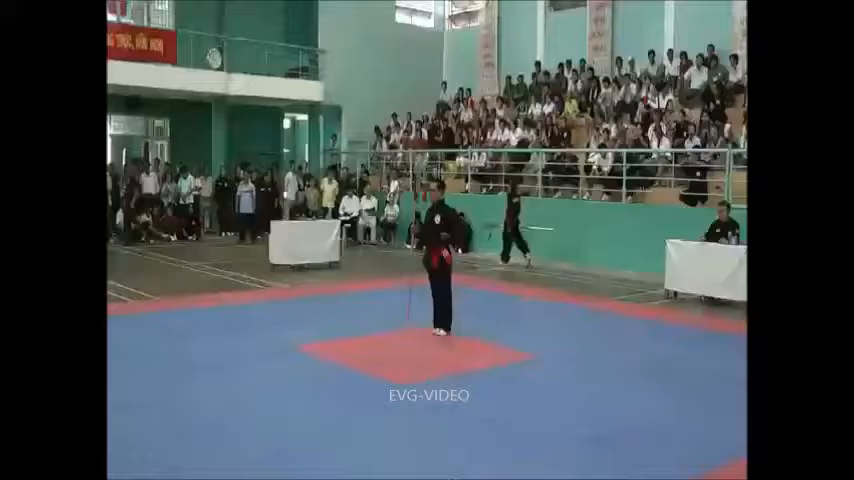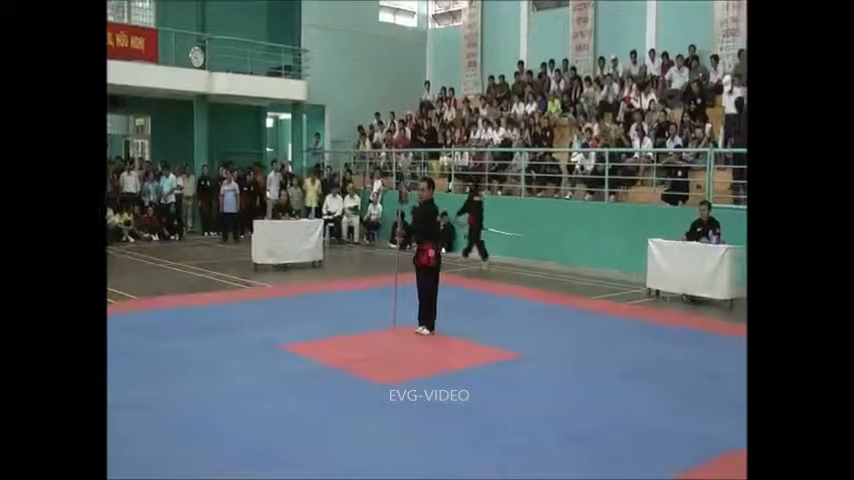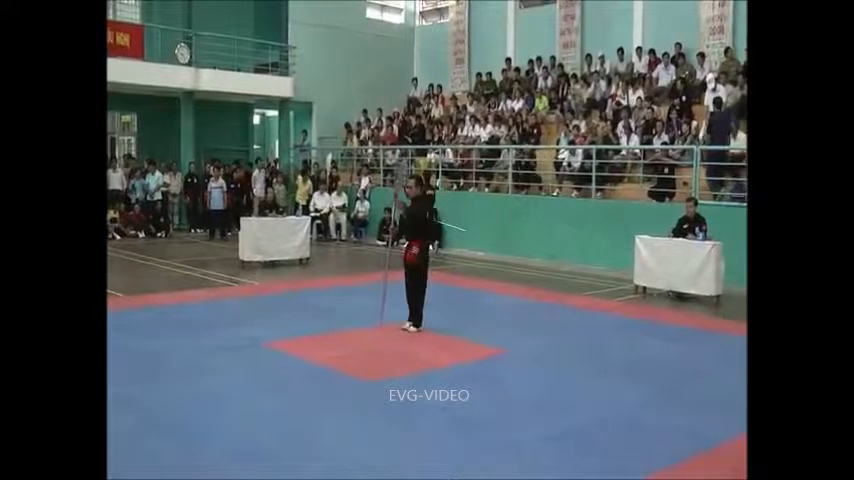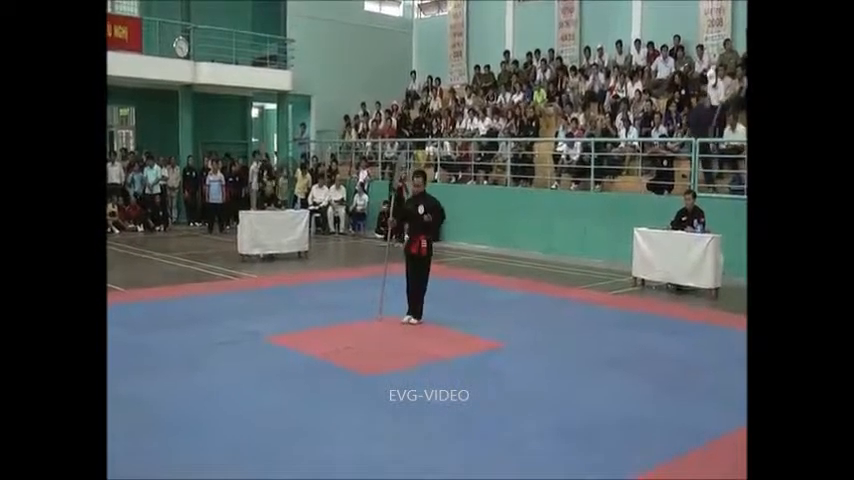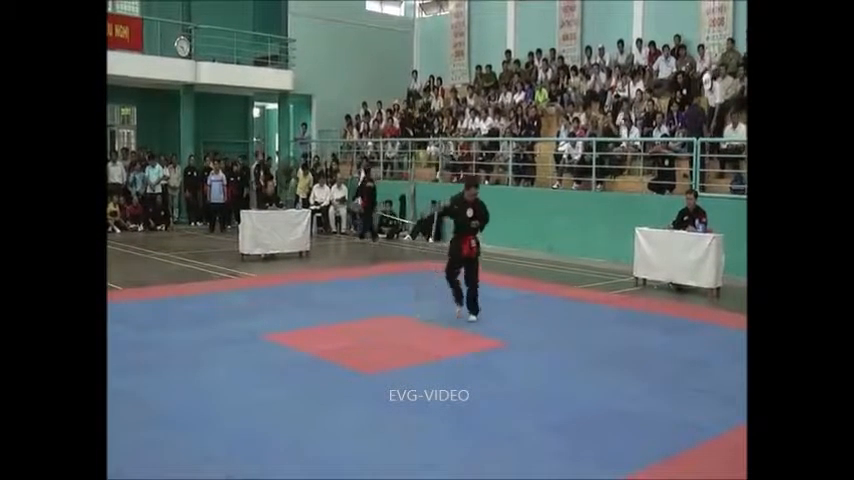
dt=0.7s
person 1, frame 1
left shoulder: (449, 212)
right shoulder: (430, 211)
left elbow: (457, 234)
left wrist: (448, 236)
right wrist: (418, 234)
left hip: (442, 255)
right hip: (430, 253)
left knee: (444, 290)
right knee: (435, 290)
left ankle: (445, 326)
right ankle: (438, 324)
person 1, frame 2
left shoulder: (431, 209)
right shoulder: (421, 209)
left elbow: (418, 225)
right wrist: (404, 234)
left hip: (431, 252)
right hip: (422, 251)
left knee: (429, 289)
right knee: (422, 289)
left ankle: (428, 325)
right ankle: (423, 322)
person 1, frame 3
left shoulder: (422, 206)
right shoulder: (411, 206)
left wrist: (405, 211)
left hip: (419, 249)
right hip: (411, 248)
left knee: (418, 286)
right knee: (410, 285)
left ankle: (416, 322)
right ankle: (412, 319)
person 1, frame 4
left shoulder: (431, 201)
right shoulder: (409, 202)
left elbow: (441, 217)
right elbow: (404, 218)
left wrist: (431, 220)
right wrist: (395, 221)
left hip: (423, 243)
right hip: (411, 242)
left knee: (420, 280)
right knee: (411, 279)
left ankle: (417, 315)
right ankle: (411, 312)
person 1, frame 5
left shoulder: (479, 204)
right shoulder: (455, 200)
left elbow: (485, 219)
right elbow: (449, 212)
left wrist: (479, 224)
right wrist: (441, 211)
left hip: (471, 243)
right hip: (457, 241)
left knee: (471, 279)
right knee: (450, 273)
left ankle: (473, 311)
right ankle: (458, 302)
